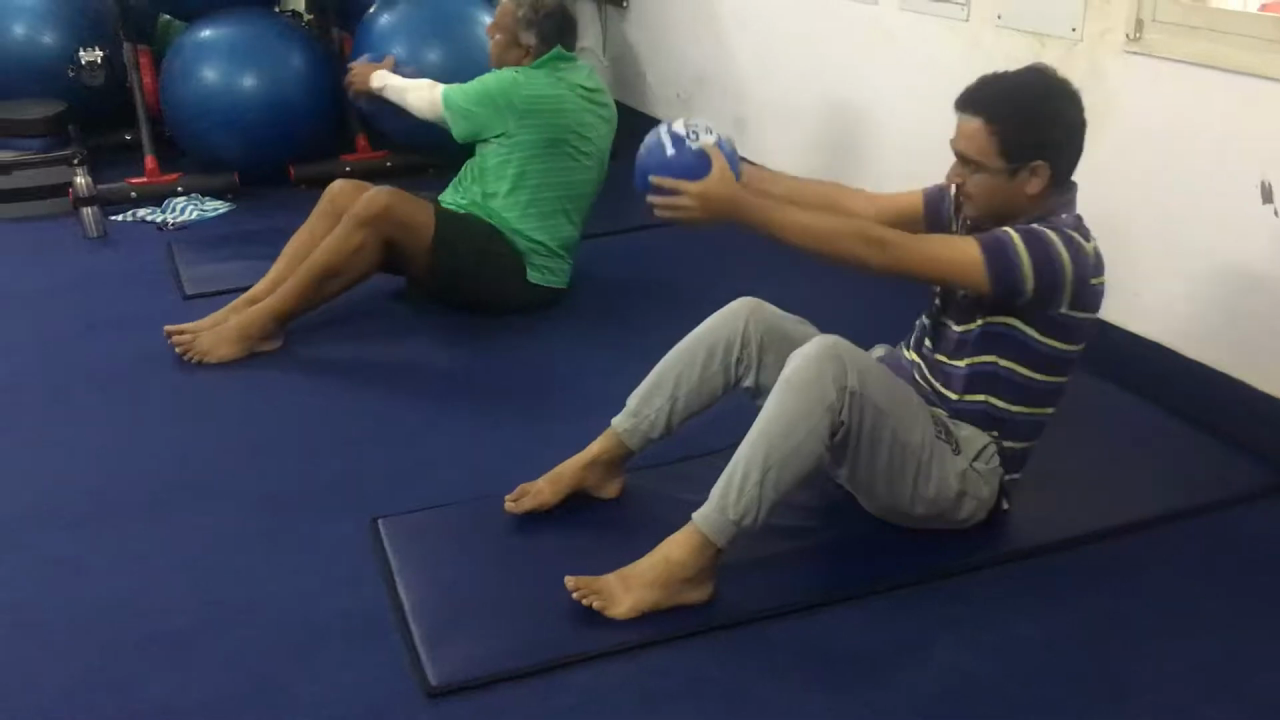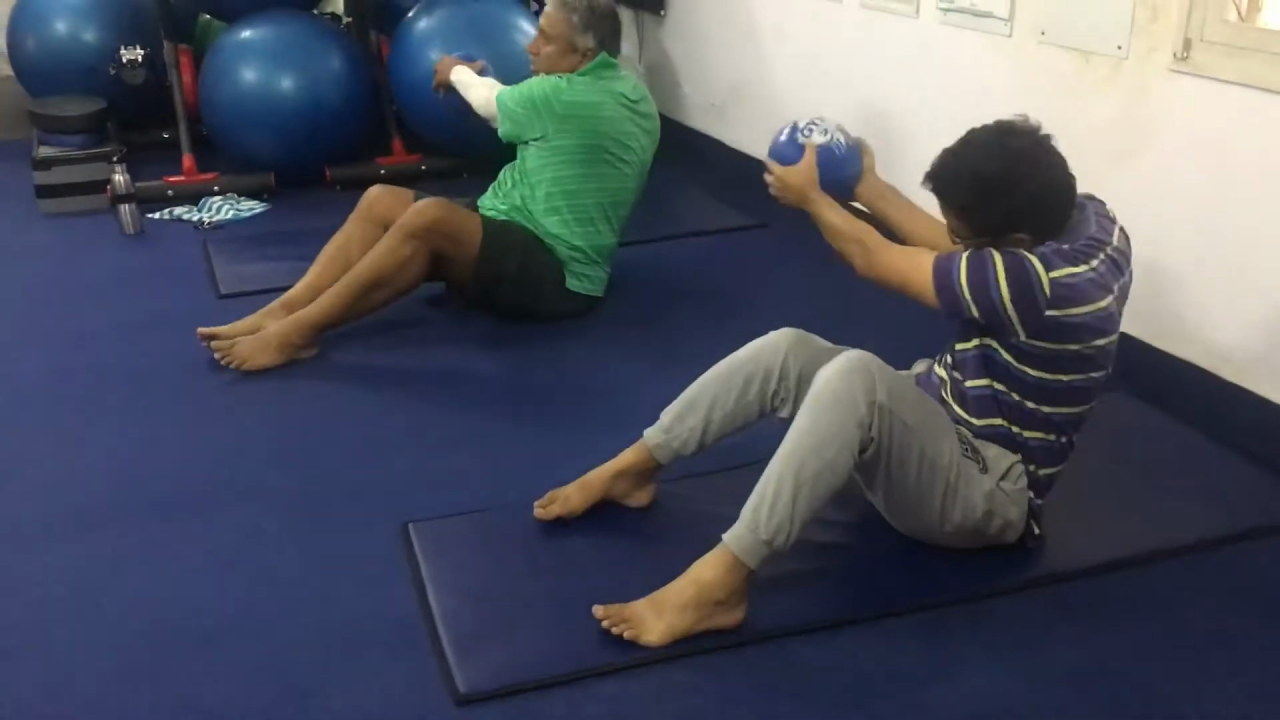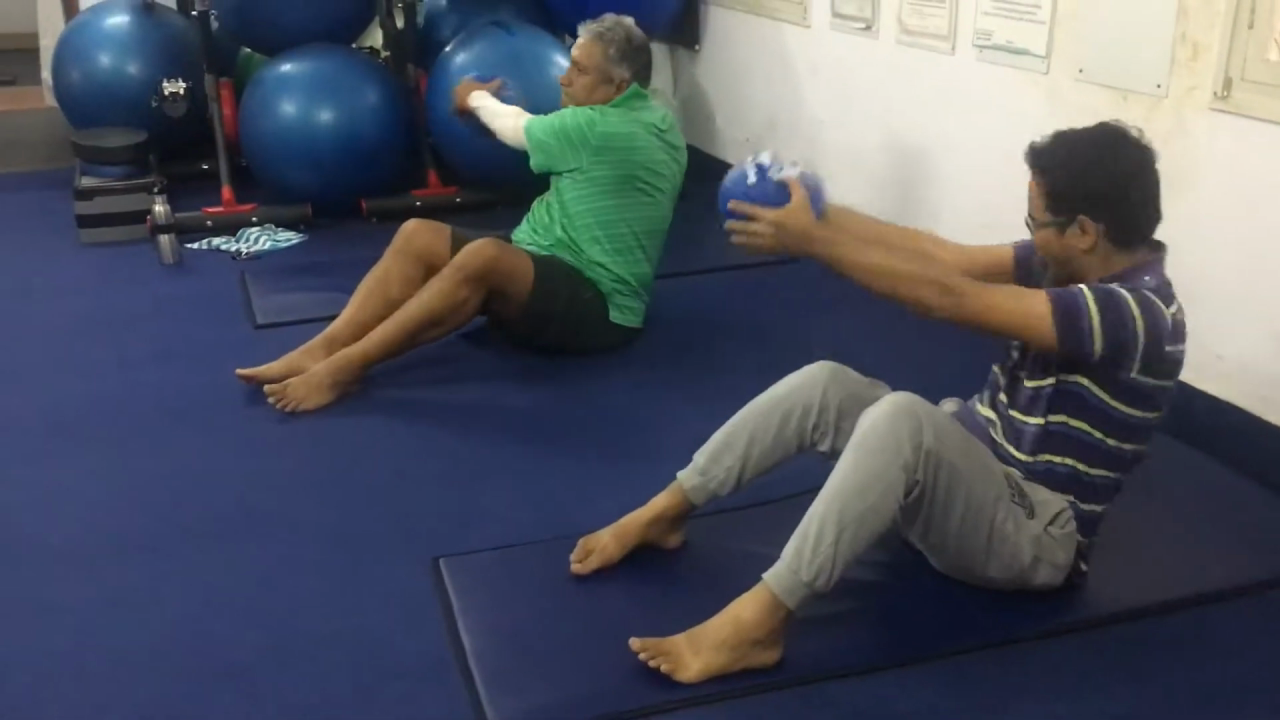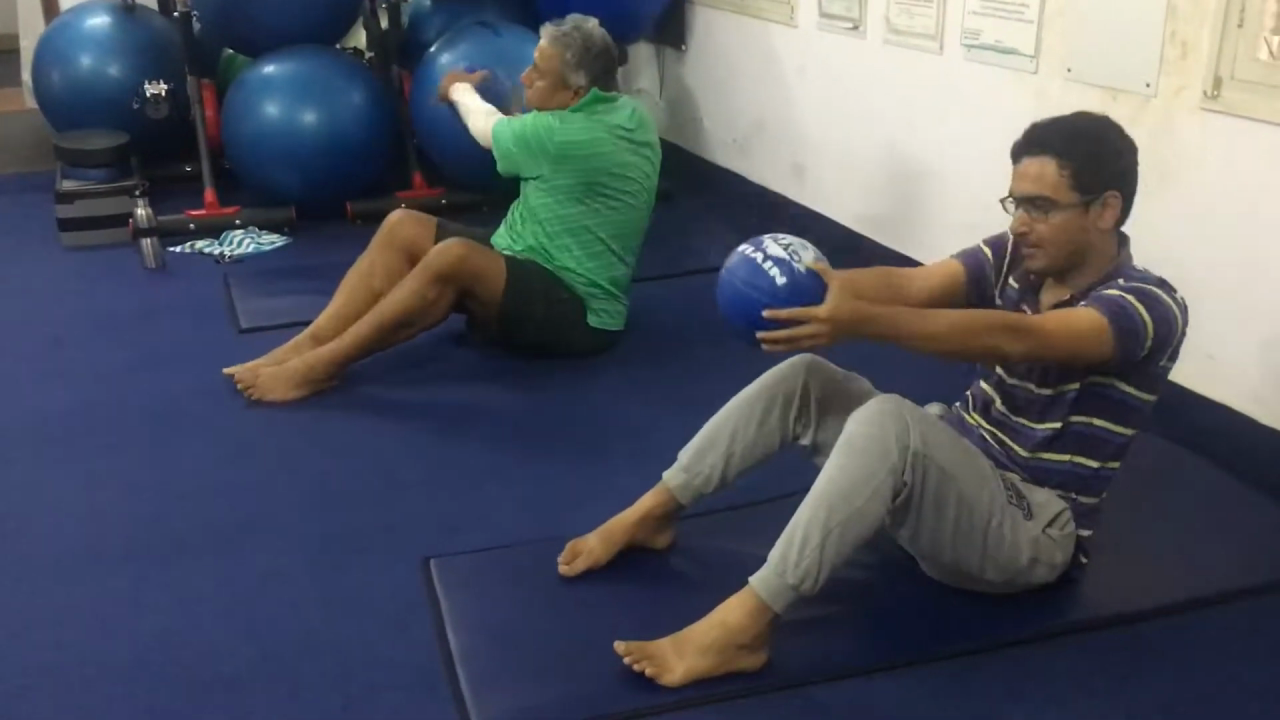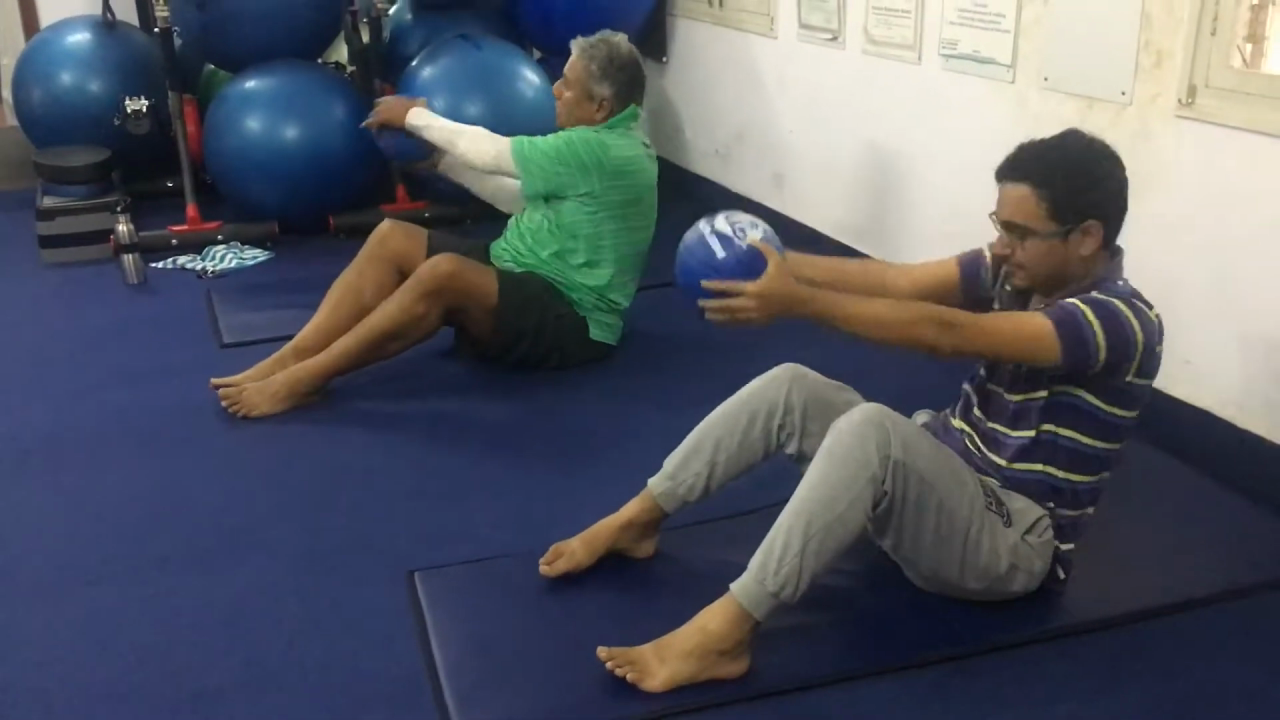
dt=1s
person 1, frame 1
left shoulder: (1059, 254)
right shoulder: (986, 200)
left elbow: (879, 248)
right elbow: (866, 207)
left wrist: (738, 207)
right wrist: (740, 178)
left hip: (955, 470)
right hip: (901, 404)
left knee: (826, 359)
right knee: (748, 320)
left ankle: (689, 560)
right ankle: (600, 460)
person 1, frame 2
left shoulder: (1027, 280)
right shoulder: (1086, 217)
left elbow: (874, 258)
right elbow: (962, 256)
left wrist: (811, 196)
right wrist: (867, 186)
left hip: (987, 489)
left knee: (853, 375)
right knee: (787, 352)
left ankle: (718, 583)
right ankle: (630, 469)
person 1, frame 3
left shoulder: (1135, 315)
right shoulder: (1076, 262)
left elbow: (947, 297)
right elbow: (950, 257)
left wrist: (810, 237)
right wrist: (823, 217)
left hip: (1030, 534)
right hip: (968, 464)
left knee: (900, 418)
right knee: (824, 384)
left ankle: (756, 622)
right ankle: (661, 514)
person 1, frame 4
left shoulder: (1151, 309)
right shoulder: (1015, 257)
left elbow: (1009, 339)
right elbow: (912, 287)
left wrist: (858, 321)
left hip: (1026, 532)
right hip: (953, 467)
left knee: (887, 422)
right knee: (804, 377)
left ankle: (742, 626)
right ankle: (648, 515)
person 1, frame 5
left shoulder: (1122, 322)
right shoulder: (1023, 267)
left elbow: (945, 332)
right elbow: (898, 282)
left wrist: (797, 301)
right wrist: (779, 264)
left hip: (1009, 541)
right hip: (946, 471)
left knee: (870, 430)
right knee: (790, 387)
left ankle: (722, 634)
right ankle: (633, 521)
person 2, frame 1
left shoulder: (519, 91)
right shoulder: (585, 79)
left elbow: (432, 102)
left wrist: (378, 79)
left hip: (518, 269)
right hip: (489, 234)
left knee: (383, 205)
right knee: (343, 195)
left ankle: (260, 325)
right ankle: (245, 308)
person 2, frame 2
left shoulder: (562, 96)
right shoulder: (630, 92)
left elbow: (492, 101)
left wrist: (456, 72)
left hip: (556, 273)
left knee: (431, 217)
right knee: (381, 202)
left ankle: (298, 332)
right ankle: (283, 312)
person 2, frame 3
left shoulder: (594, 127)
right shoulder: (656, 122)
left elbow: (517, 129)
left wrist: (476, 100)
left hip: (594, 307)
left knee: (483, 258)
right knee: (418, 237)
left ankle: (345, 367)
right ankle: (324, 349)
person 2, frame 4
left shoulder: (560, 134)
right shoulder: (630, 116)
left elbow: (488, 130)
left wrist: (461, 90)
left hip: (575, 313)
left knee: (453, 257)
right knee: (403, 227)
left ankle: (320, 366)
right ankle: (309, 344)
person 2, frame 5
left shoulder: (600, 152)
right shoulder: (603, 140)
left elbow: (490, 153)
right elbow: (524, 201)
left wrist: (413, 116)
right wrist: (441, 162)
left hip: (568, 322)
left knee: (443, 272)
right knee: (392, 238)
left ankle: (305, 379)
right ankle: (292, 359)
